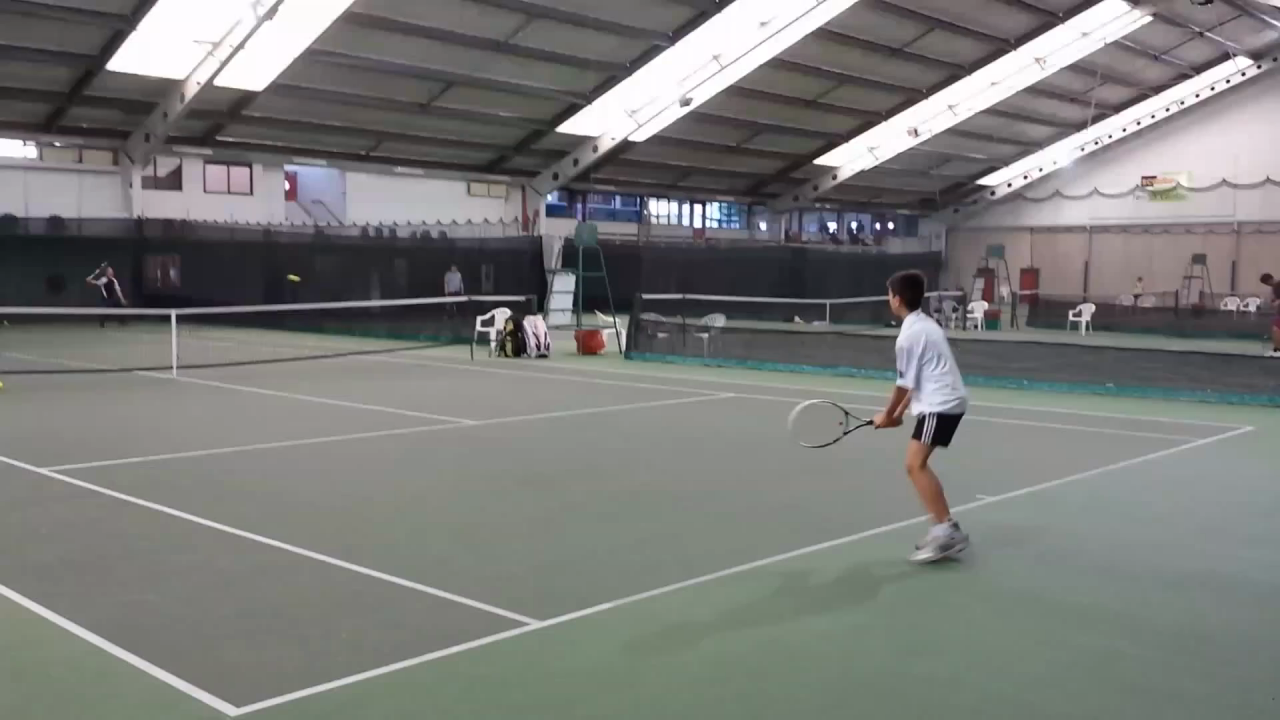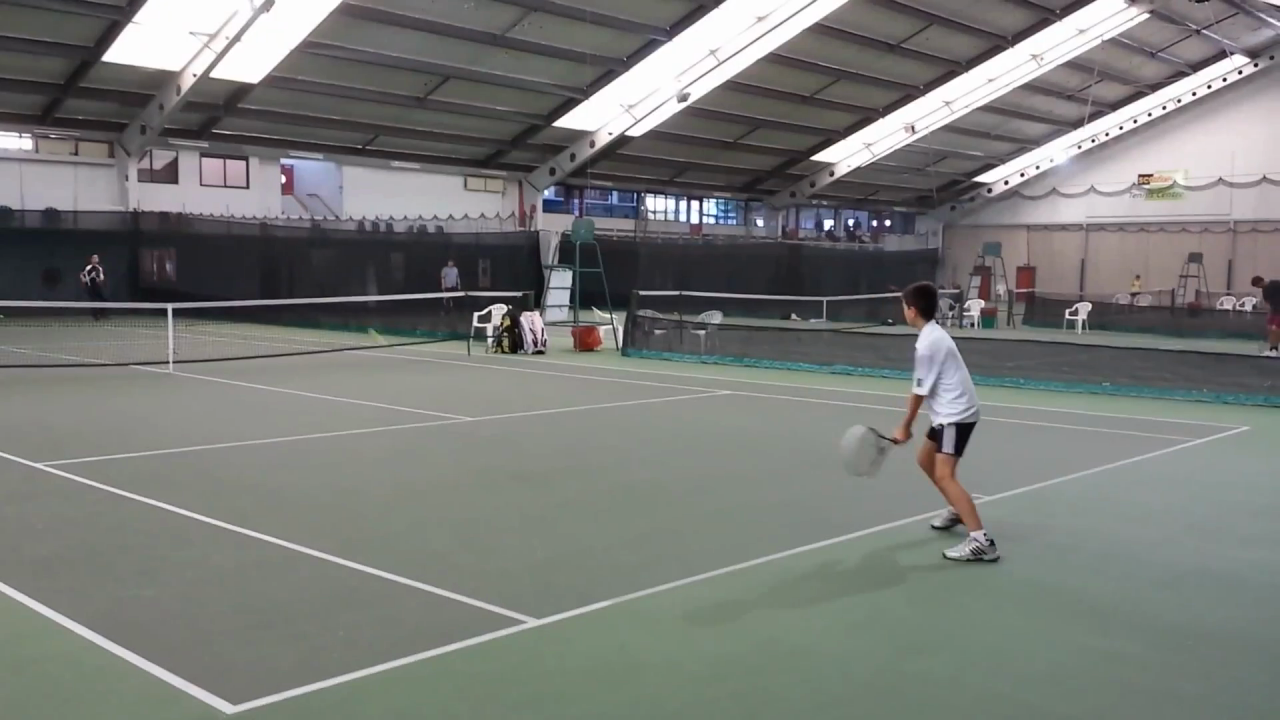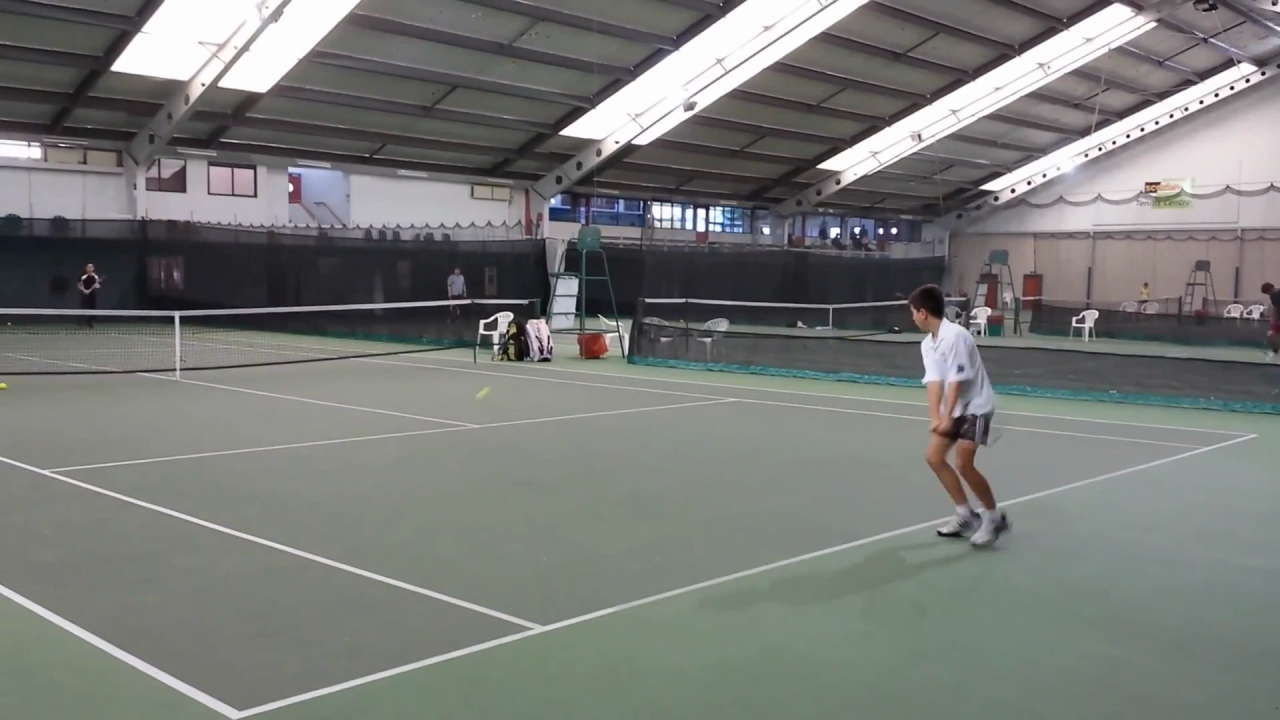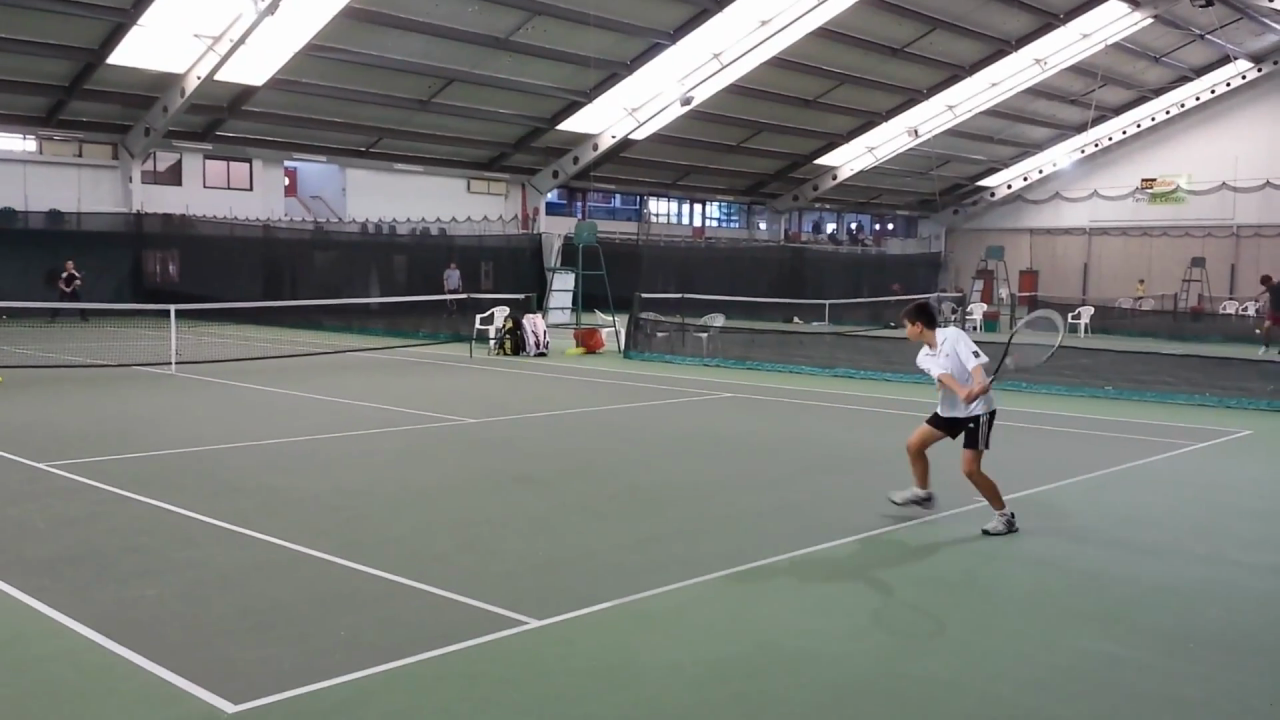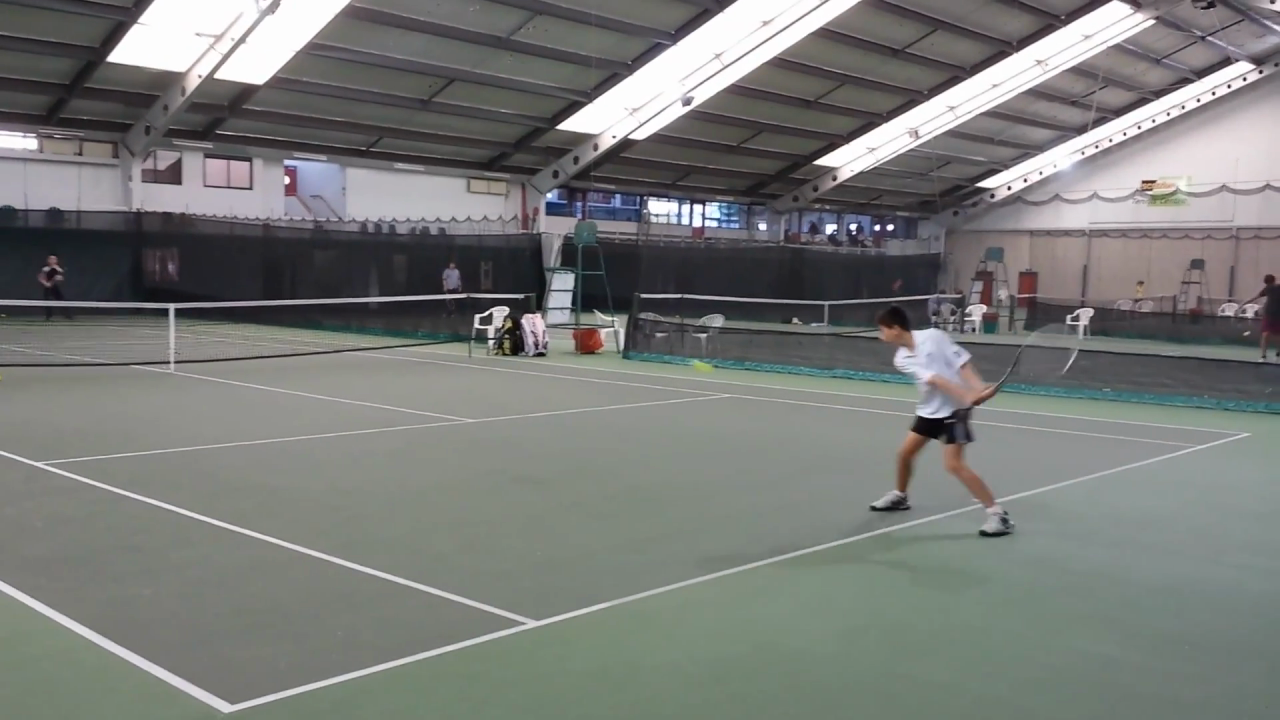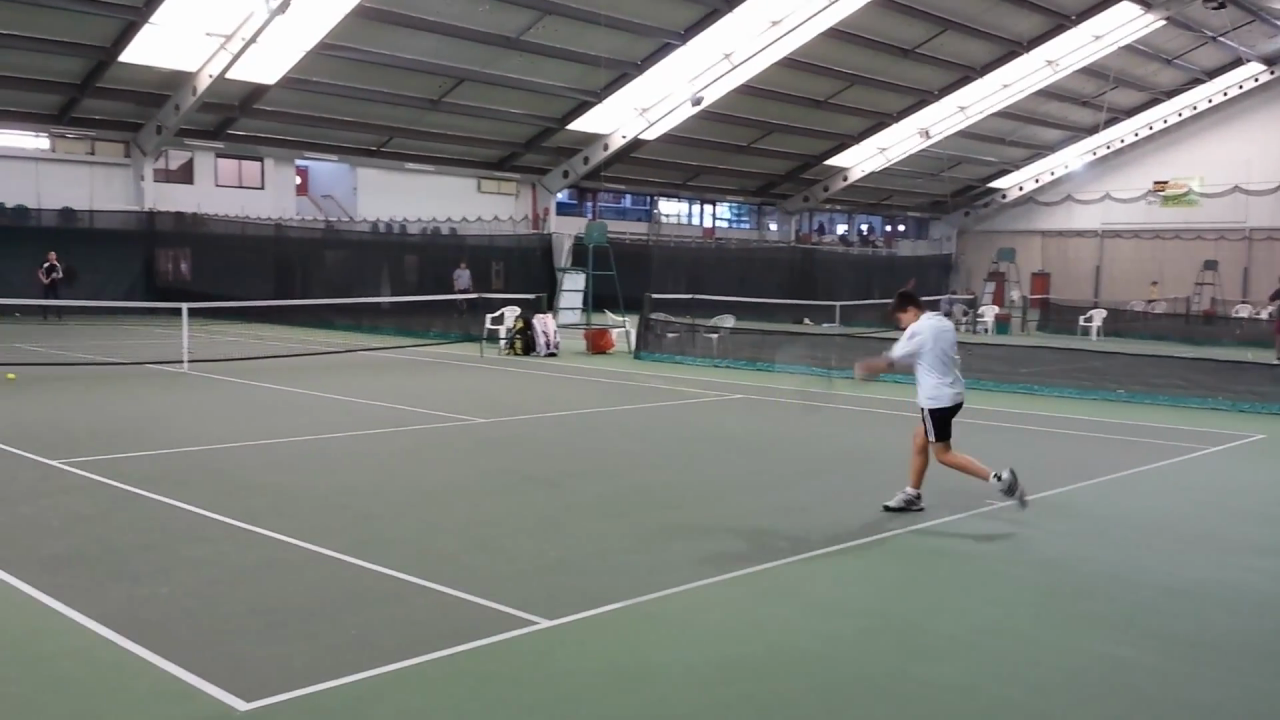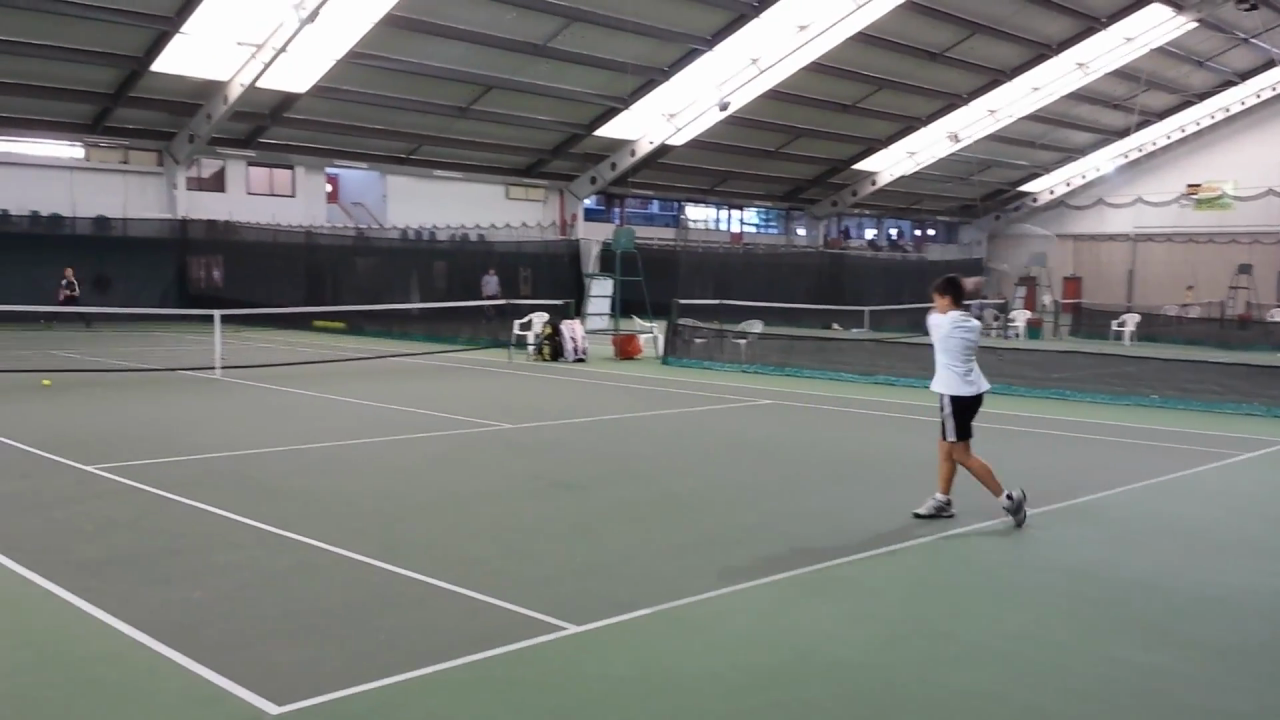
dt=0.2s
person 1, frame 1
left shoulder: (909, 336)
right shoulder: (925, 325)
left elbow: (905, 384)
left wrist: (887, 413)
right wrist: (899, 411)
left hip: (940, 406)
right hip: (947, 402)
left knee: (914, 465)
right knee: (917, 463)
left ankle: (946, 532)
right ankle: (944, 526)
person 1, frame 2
left shoulder: (928, 345)
right shoulder: (932, 337)
left elbow: (921, 391)
right elbow: (920, 387)
left wrist: (904, 426)
right wrist: (907, 425)
left hip: (956, 414)
right hip: (944, 413)
left knee: (945, 475)
right knee: (924, 459)
left ankle: (980, 542)
right ankle: (956, 511)
person 1, frame 3
left shoulder: (956, 335)
right shoulder: (927, 344)
left elbow: (958, 379)
right elbow: (932, 382)
left wrist: (948, 415)
right wrist: (935, 416)
left hip: (977, 407)
right hip: (951, 410)
left knee: (964, 464)
right knee: (934, 458)
left ankle: (994, 517)
right ankle: (966, 514)
person 1, frame 4
left shoulder: (953, 336)
right shoulder: (924, 357)
left elbow: (976, 364)
right elbow: (944, 378)
left wrist: (978, 388)
right wrist: (961, 392)
left hip: (978, 410)
right hip: (949, 409)
left knee: (970, 468)
right knee: (914, 446)
left ankle: (1004, 515)
right ankle: (923, 493)
person 1, frame 5
left shoulder: (933, 338)
right shoulder: (901, 358)
left elbow: (962, 363)
right elbow: (932, 380)
left wrist: (978, 388)
right wrist: (964, 395)
left hip: (955, 408)
right hip: (929, 409)
left knee: (954, 464)
right knee: (905, 452)
left ankle: (997, 515)
right ankle: (899, 496)
person 1, frame 6
left shoulder: (917, 331)
right shoulder: (945, 323)
left elbow: (893, 360)
left wrist: (868, 368)
left hip: (937, 399)
right hip: (951, 395)
left knee: (943, 453)
right knee: (920, 441)
left ankle: (999, 477)
right ankle: (912, 494)
person 1, frame 7
left shoulder: (937, 322)
right shoulder: (973, 324)
left wrist: (961, 287)
left hip: (955, 393)
right hip: (972, 392)
left knee: (962, 454)
right knee: (946, 446)
left ankle: (1008, 497)
right ankle: (942, 500)
